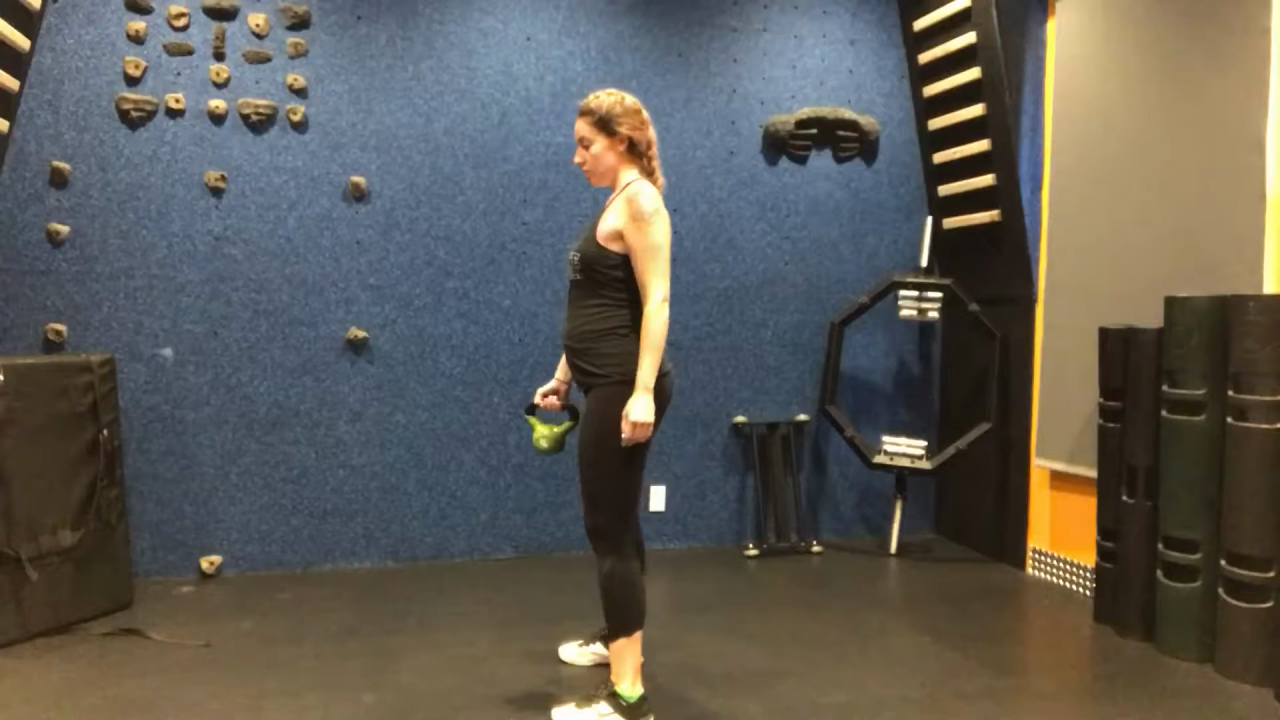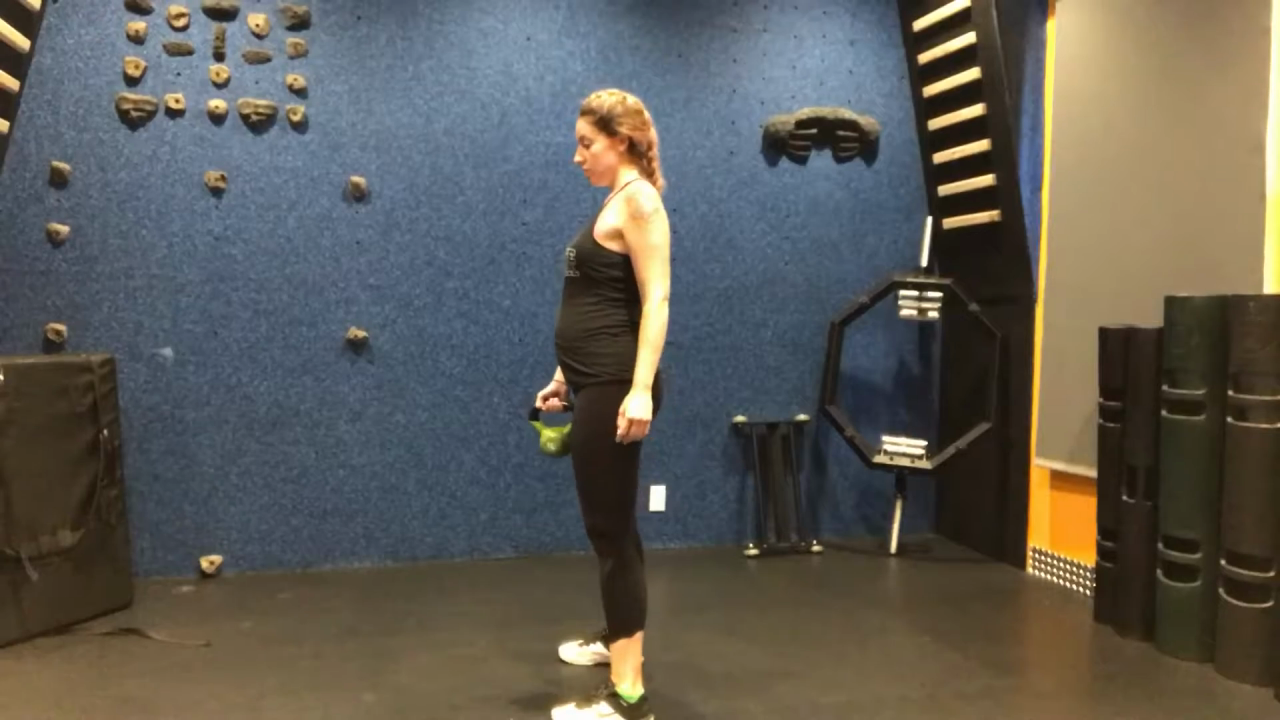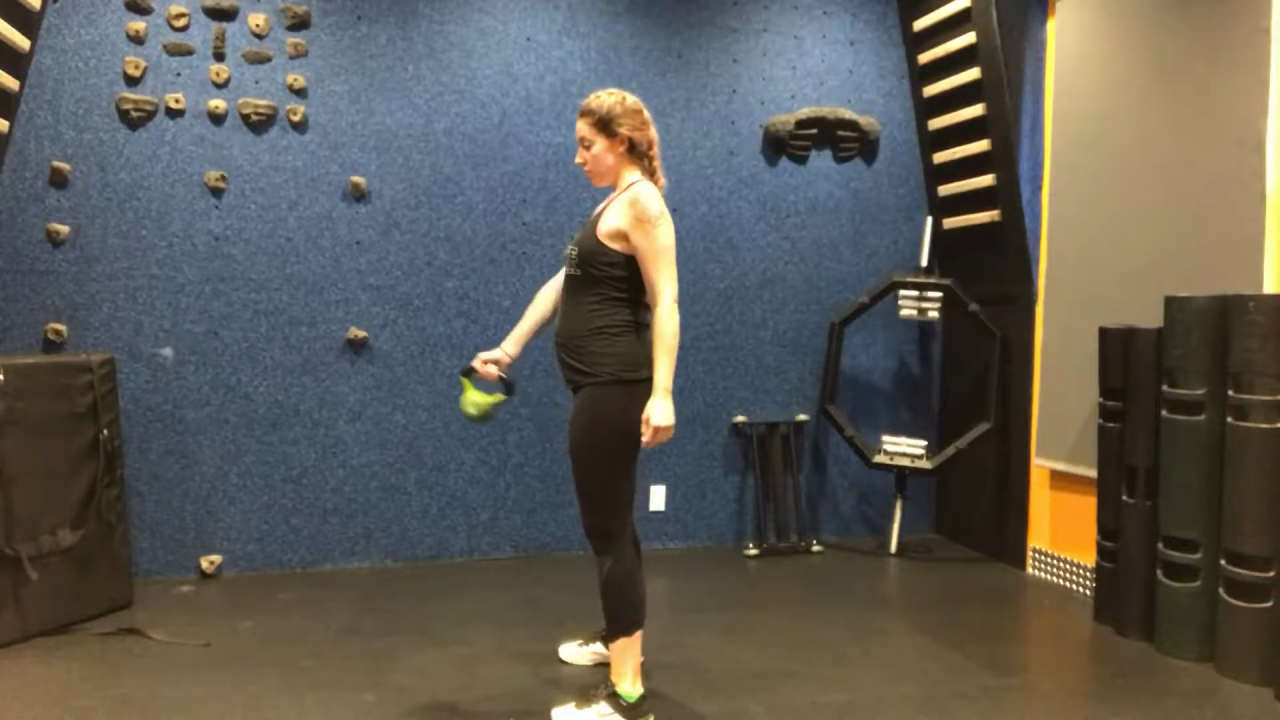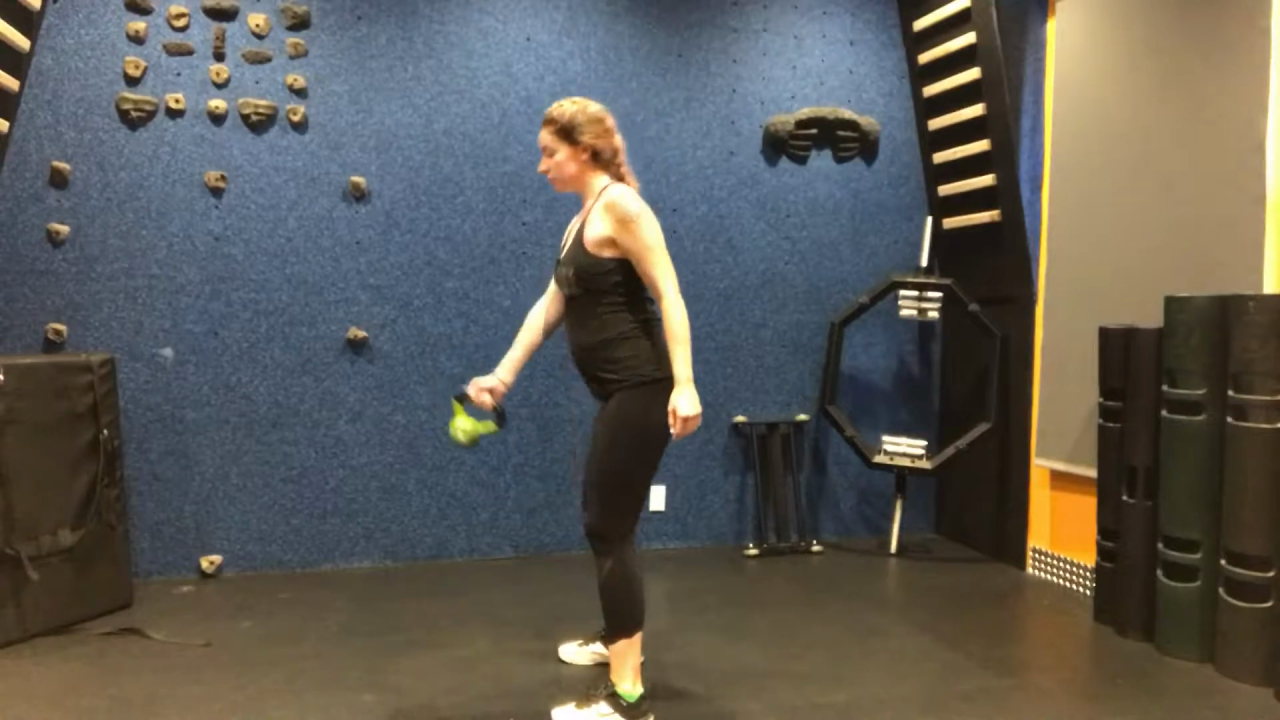
dt=0.4s
person 1, frame 1
left shoulder: (640, 201)
right shoulder: (616, 203)
left elbow: (656, 303)
left wrist: (643, 394)
right wrist: (563, 375)
left hip: (625, 389)
right hip: (604, 386)
left knee: (610, 530)
right knee: (610, 523)
right ankle: (618, 636)
person 1, frame 2
left shoulder: (639, 201)
right shoulder: (613, 203)
left elbow: (656, 302)
left wrist: (641, 390)
right wrist: (563, 378)
left hip: (615, 388)
right hip: (593, 385)
left knee: (609, 529)
right knee: (607, 524)
right ankle: (618, 635)
person 1, frame 3
left shoulder: (642, 202)
right shoulder: (610, 204)
left elbow: (666, 302)
right elbow: (563, 284)
left wrist: (661, 394)
right wrist: (510, 348)
left hip: (616, 388)
right hip: (596, 385)
left knee: (607, 529)
right knee: (609, 523)
right ankle: (618, 634)
person 1, frame 4
left shoulder: (622, 206)
right shoulder: (584, 218)
left elbow: (669, 296)
right elbow: (550, 305)
left wrist: (683, 383)
right wrist: (503, 375)
left hip: (642, 390)
right hip: (620, 390)
left knee: (608, 528)
right knee: (603, 515)
right ankle: (618, 634)
